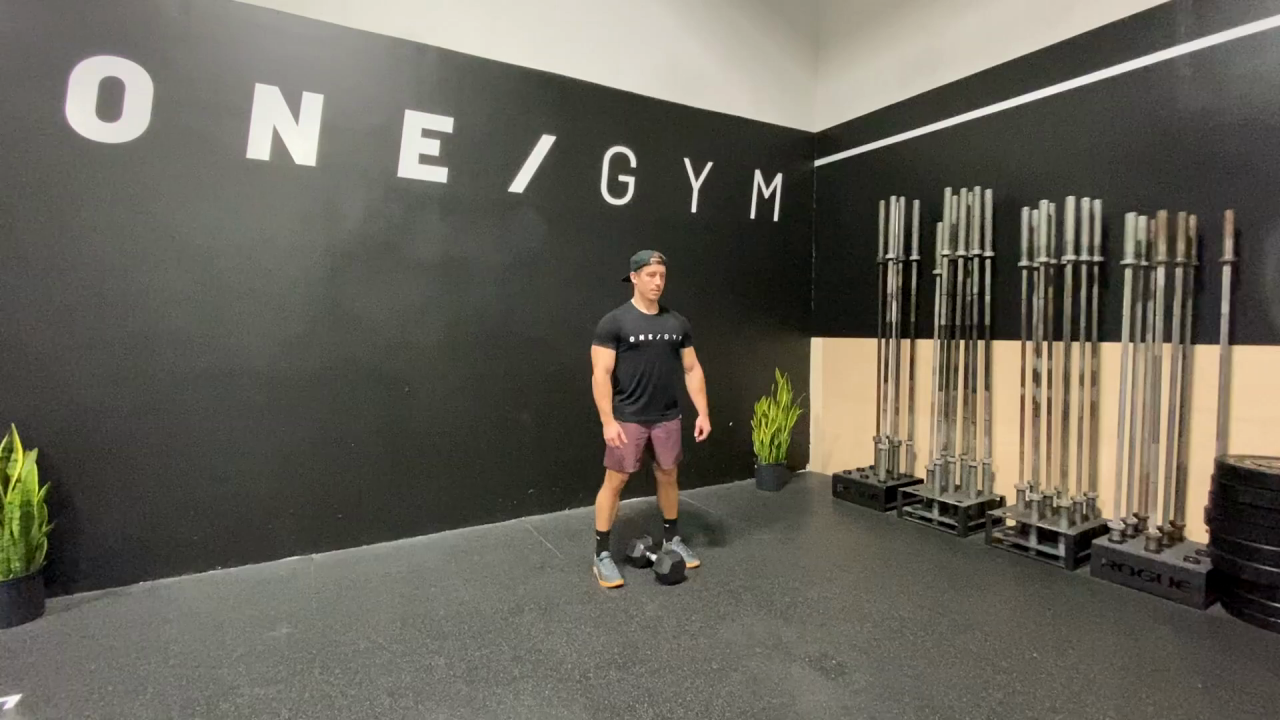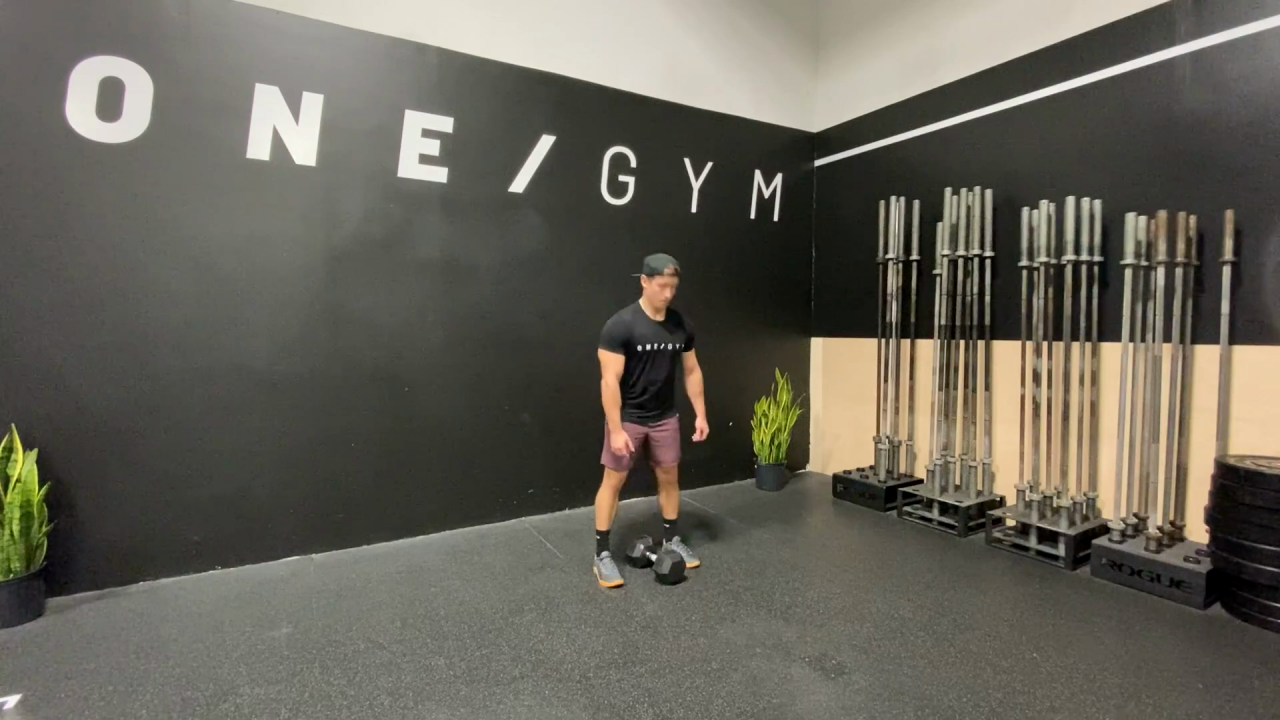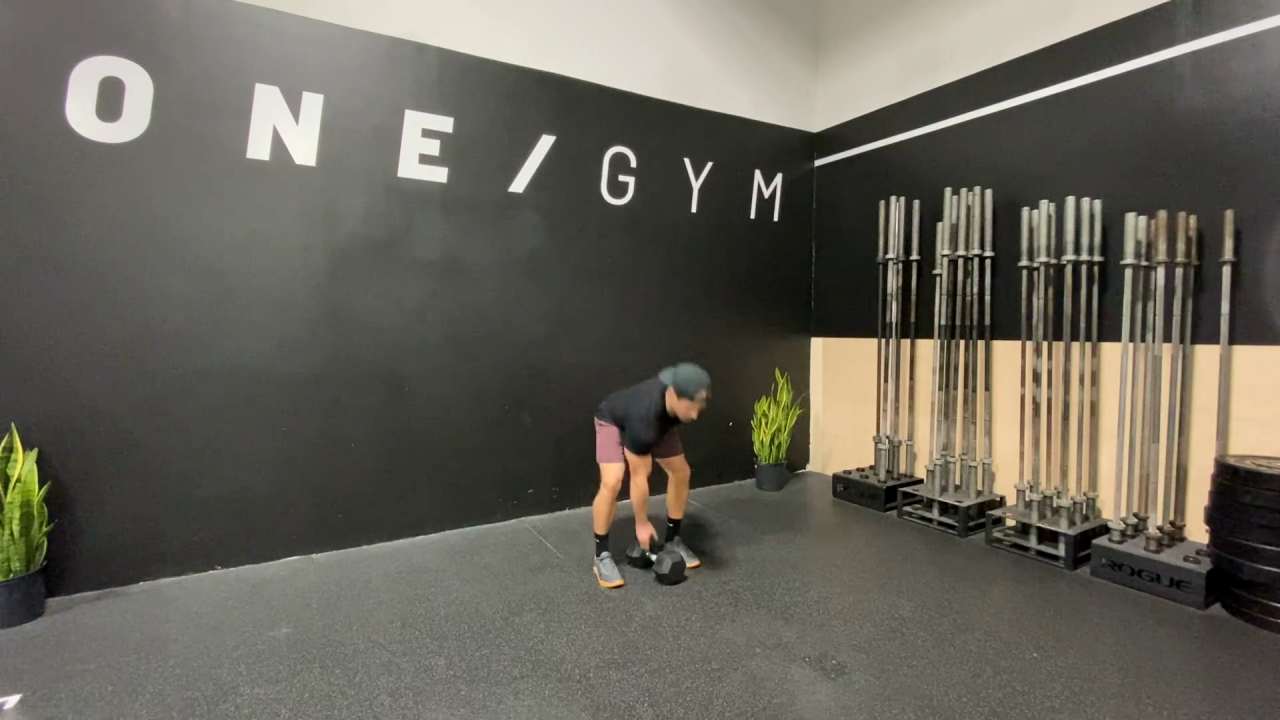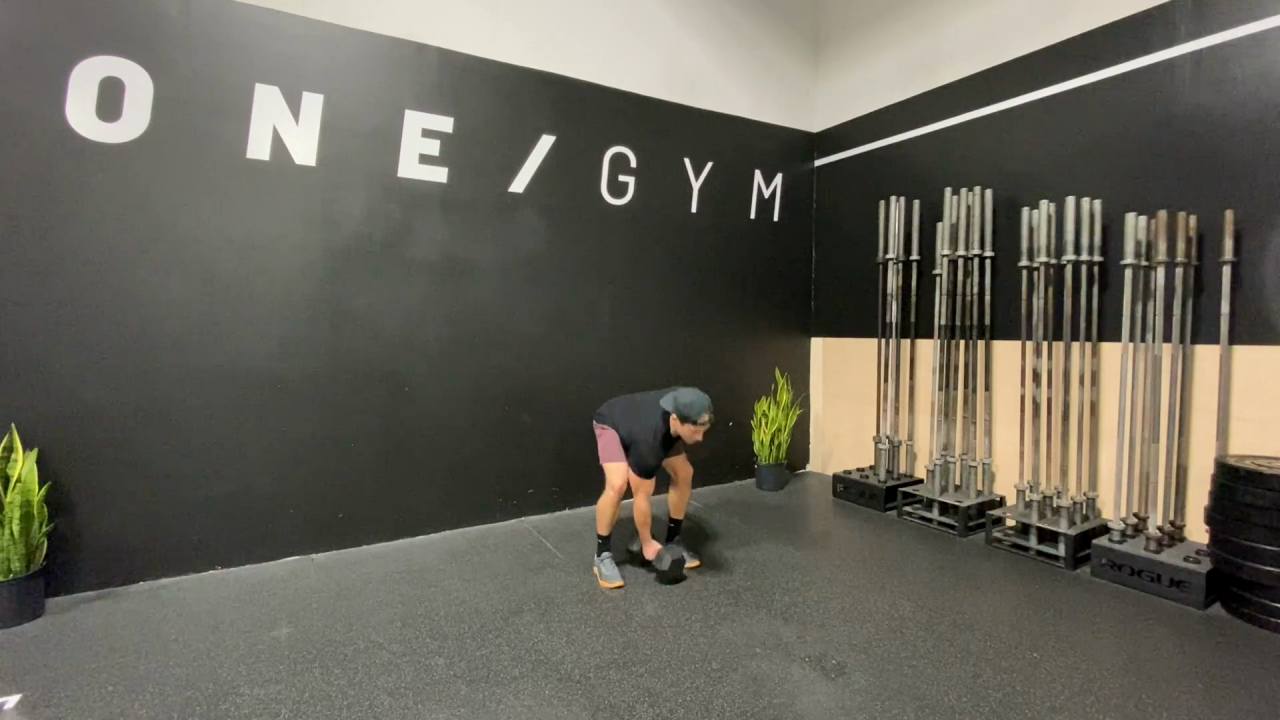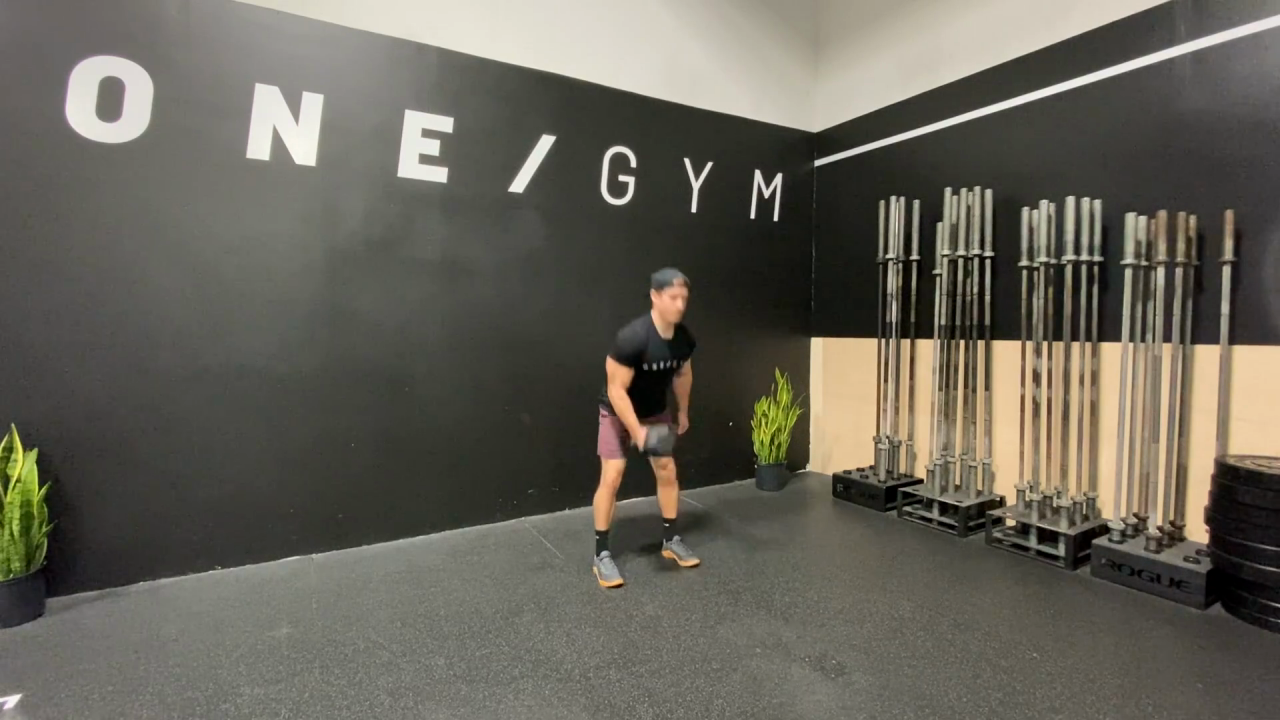
dt=0.4s
person 1, frame 1
left shoulder: (677, 323)
right shoulder: (614, 323)
left elbow: (692, 370)
right elbow: (601, 374)
left wrist: (702, 413)
right wrist: (608, 421)
left hip: (667, 418)
right hip: (628, 420)
left knee: (668, 477)
right knee: (615, 482)
left ankle: (671, 540)
right ankle: (602, 554)
person 1, frame 2
left shoulder: (681, 326)
right shoulder: (621, 325)
left elbow: (692, 372)
right elbow: (610, 379)
left wrist: (701, 416)
right wrist: (616, 430)
left hip: (664, 418)
right hip: (626, 418)
left knee: (668, 477)
right knee: (614, 481)
left ankle: (672, 540)
right ankle: (602, 554)
person 1, frame 3
left shoulder: (686, 393)
right shoulder: (644, 422)
right elbow: (639, 479)
right wrist: (642, 523)
right hip: (613, 421)
left knee: (682, 473)
right knee: (612, 483)
left ankle: (672, 540)
right ankle: (602, 554)
person 1, frame 4
left shoulder: (686, 405)
right shoulder: (648, 444)
right elbow: (641, 498)
right wrist: (647, 543)
left hip: (641, 416)
right hip: (612, 424)
left knee: (684, 474)
right knee: (618, 485)
left ankle: (673, 541)
right ankle: (602, 556)
person 1, frame 5
left shoulder: (685, 338)
right shoulder: (632, 338)
left elbow: (683, 375)
right elbow: (616, 391)
left wrist: (682, 411)
right wrist: (638, 432)
left hip: (656, 411)
right hip: (617, 412)
left knee: (668, 472)
right knee: (612, 477)
left ankle: (671, 541)
right ankle: (601, 554)
